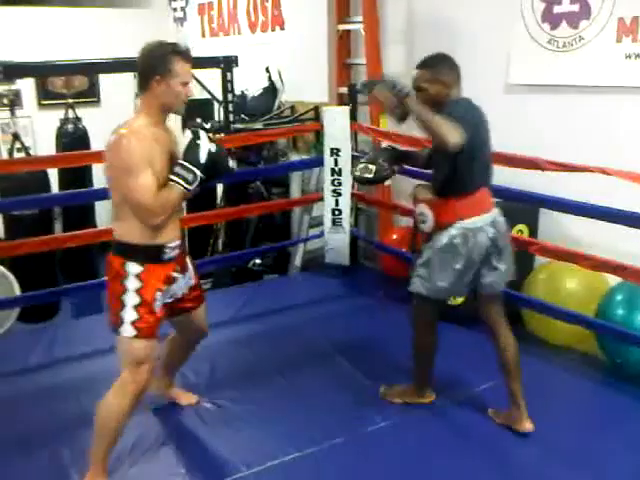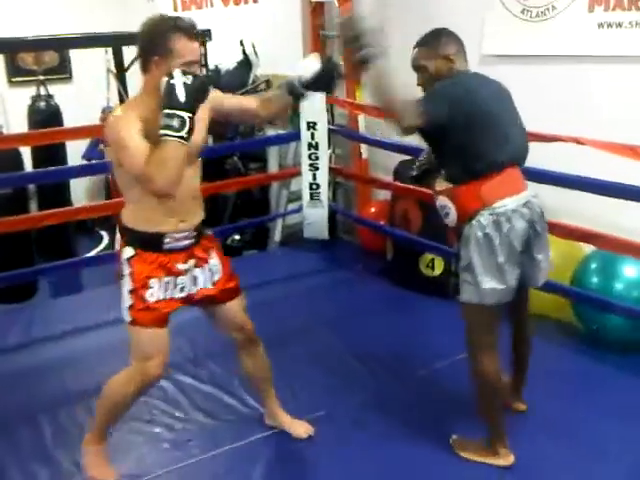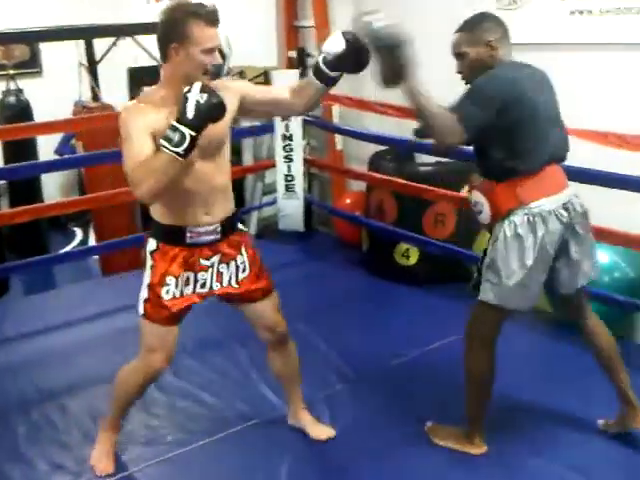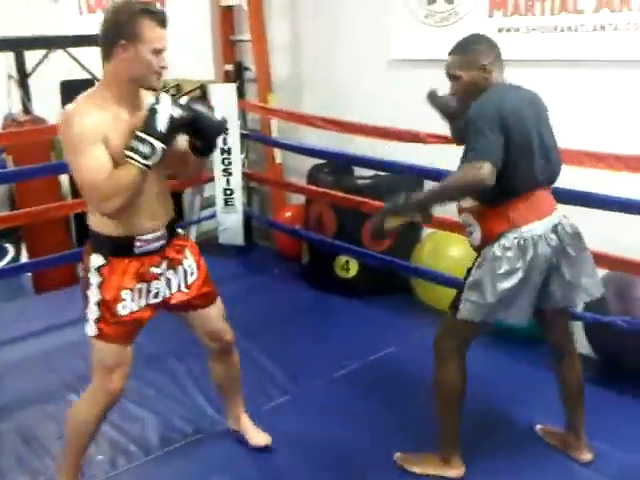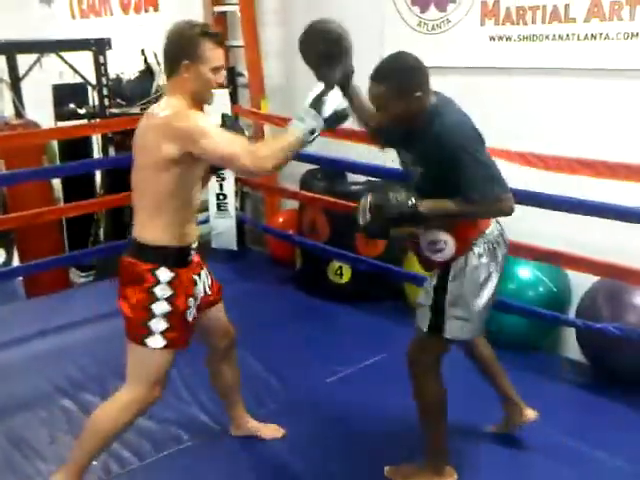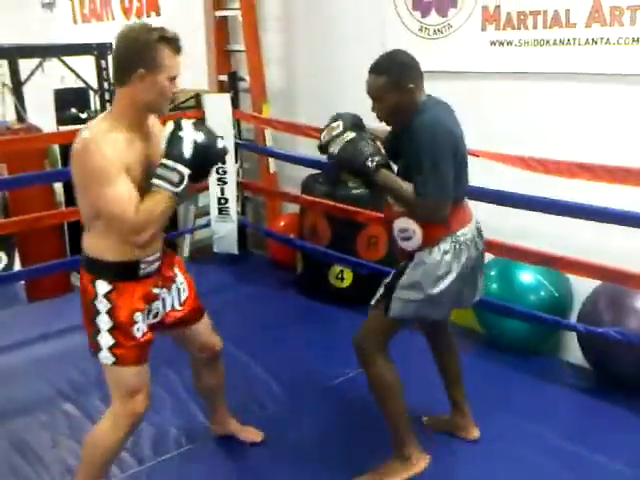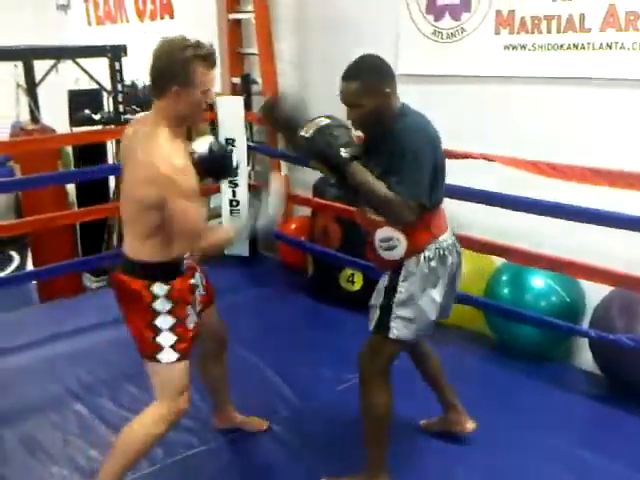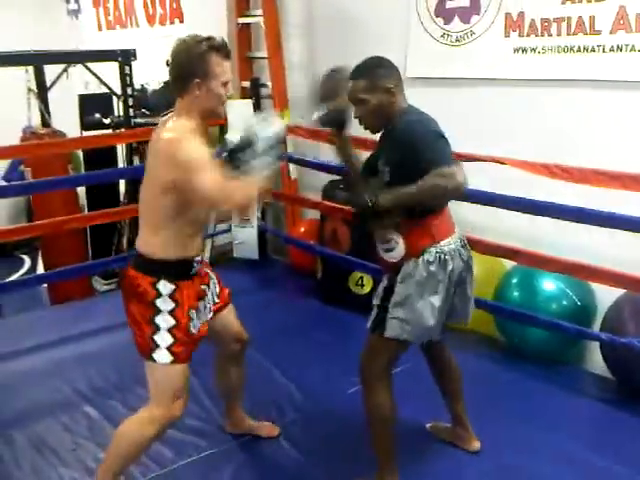
dt=0.5s
person 1, frame 1
left shoulder: (164, 132)
right shoulder: (130, 140)
right elbow: (152, 214)
left wrist: (203, 167)
right wrist: (190, 168)
left hip: (172, 258)
right hip: (139, 268)
left knee: (195, 328)
right knee: (136, 373)
left ankle: (165, 385)
person 1, frame 2
left shoulder: (200, 101)
right shoulder: (123, 122)
left elbow: (259, 109)
right elbow: (163, 182)
left wrist: (300, 83)
right wrist: (177, 114)
left hip: (198, 246)
right hip: (149, 255)
left knee: (244, 332)
right knee: (148, 366)
left ankle: (274, 412)
right ankle: (94, 442)
person 1, frame 3
left shoulder: (225, 92)
right shoulder: (138, 113)
left elbow: (292, 102)
right elbow: (144, 188)
left wrist: (329, 66)
right wrist: (185, 128)
left hip: (229, 239)
right hip: (174, 248)
left knee: (276, 330)
right knee: (153, 360)
left ankle: (298, 412)
right ankle: (108, 432)
person 1, frame 4
left shoulder: (159, 104)
right shoulder: (83, 115)
left elbow: (193, 172)
right elbow: (108, 202)
left wrist: (205, 137)
right wrist: (149, 139)
left hip: (170, 247)
right hip: (117, 260)
left knee: (221, 337)
right knee: (109, 383)
left ankle: (237, 416)
person 1, frame 5
left shoulder: (176, 117)
right shoulder: (177, 122)
right elbow: (258, 162)
left wrist: (214, 159)
right wrist: (314, 119)
left hip: (181, 260)
right hip: (157, 271)
left knee: (224, 339)
right knee: (143, 390)
left ankle: (239, 420)
person 1, frame 6
left shoulder: (153, 126)
right shoulder: (96, 146)
left elbow: (175, 189)
right elbow: (137, 233)
left wrist: (197, 163)
right wrist: (173, 169)
left hip: (161, 271)
right hip: (115, 287)
left knee: (208, 348)
right knee: (131, 405)
left ankle: (222, 420)
person 1, frame 7
left shoulder: (144, 125)
right shoulder: (168, 163)
right elbow: (202, 243)
left wrist: (206, 162)
right wrist: (255, 221)
left hip: (171, 270)
right hip: (154, 284)
left knee: (216, 337)
right knee: (171, 404)
left ankle: (225, 413)
person 1, frame 8
left shoulder: (186, 126)
right shoulder: (181, 141)
left elbow: (215, 190)
right elbow: (233, 203)
left wrist: (225, 163)
right wrist: (266, 153)
left hip: (188, 270)
right hip: (162, 283)
left knee: (233, 340)
right knee: (167, 407)
left ankle: (235, 417)
person 2, frame 1
left shoulder: (456, 114)
right shoulder: (468, 112)
left elbow: (452, 142)
left wrist: (407, 103)
right wrist: (404, 158)
left hip: (460, 230)
right hip: (488, 222)
left knee: (424, 311)
right knee: (495, 316)
left ankle: (421, 388)
right ankle: (519, 411)
person 2, frame 2
left shoulder: (452, 93)
right shoulder: (494, 89)
left elbow: (406, 118)
left wrist: (366, 58)
right wrist: (444, 160)
left hip: (489, 221)
right hip: (523, 206)
left knee: (479, 337)
right knee: (515, 310)
left ankle: (496, 444)
right ankle: (515, 394)
person 2, frame 3
left shoulder: (495, 84)
right shoulder: (534, 76)
left elbow: (449, 133)
left wrist: (403, 76)
left hip: (525, 220)
right hip: (562, 205)
left knee: (481, 332)
right knee: (580, 310)
left ankle: (472, 434)
person 2, frame 4
left shoulder: (484, 110)
right shoulder: (529, 99)
left elbow: (481, 176)
left wrist: (413, 204)
left hip: (513, 243)
right hip: (552, 228)
left knee: (449, 345)
right knee: (559, 338)
right ankle: (576, 439)
person 2, frame 5
left shoulder: (453, 133)
right shoulder: (420, 113)
left elbow: (500, 203)
right elbow: (380, 129)
left wrist: (415, 208)
right wrist: (346, 86)
left hip: (466, 254)
right hip: (460, 247)
left knee: (423, 358)
right knee: (461, 329)
right ankle: (514, 406)
person 2, frame 6
left shoulder: (431, 128)
right shoulder: (428, 111)
left elbow: (436, 209)
right elbow: (396, 147)
left wrist: (374, 170)
right wrist: (358, 132)
left hip: (437, 252)
right hip: (459, 240)
left knee: (369, 344)
right knee: (434, 326)
right ankle: (462, 418)
person 2, frame 7
left shoulder: (413, 134)
right shoulder: (385, 125)
left elbow: (404, 212)
right elbow: (362, 158)
left wrist: (345, 161)
right wrist: (300, 124)
left hip: (418, 261)
right hip: (424, 253)
left knee: (373, 365)
right knee: (406, 335)
right ankle: (455, 414)
person 2, frame 8
left shoulder: (413, 127)
right shoulder: (397, 132)
left elbow: (452, 179)
right elbow: (365, 181)
left wrist: (385, 201)
right wrist: (338, 133)
left hip: (422, 263)
right hip: (439, 253)
left knee: (374, 368)
right knee: (432, 342)
right ankle: (462, 430)
